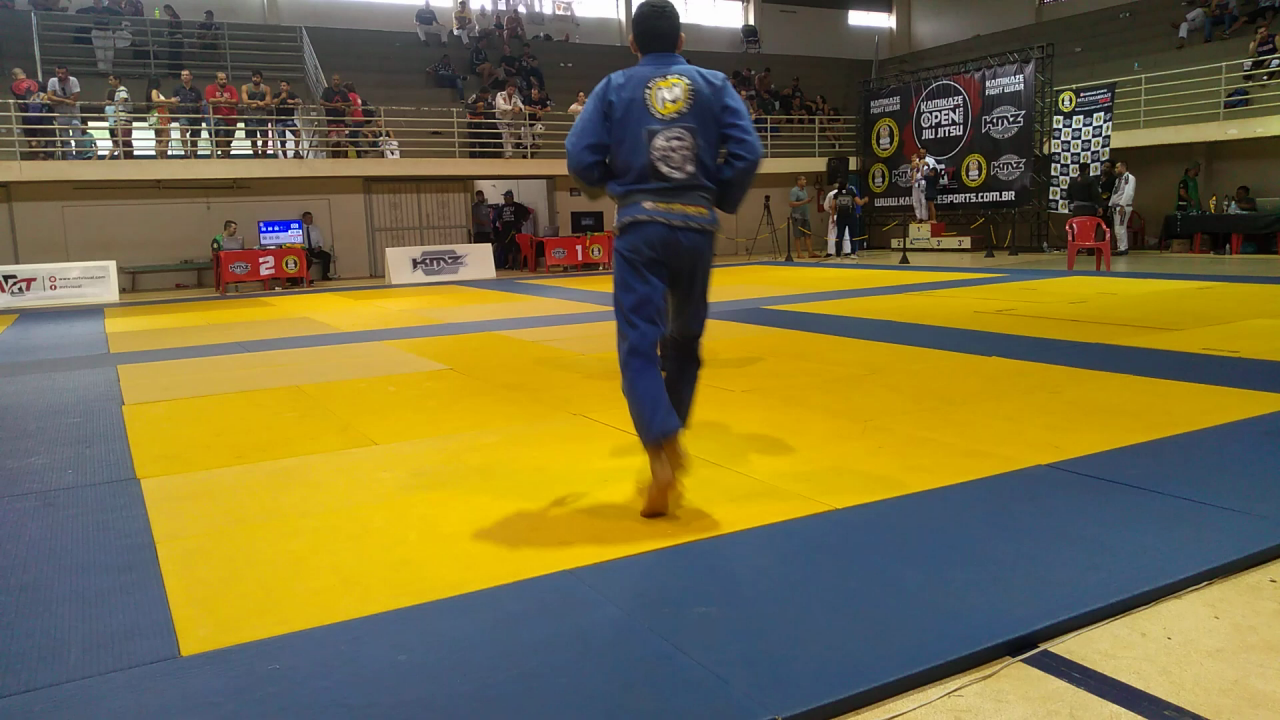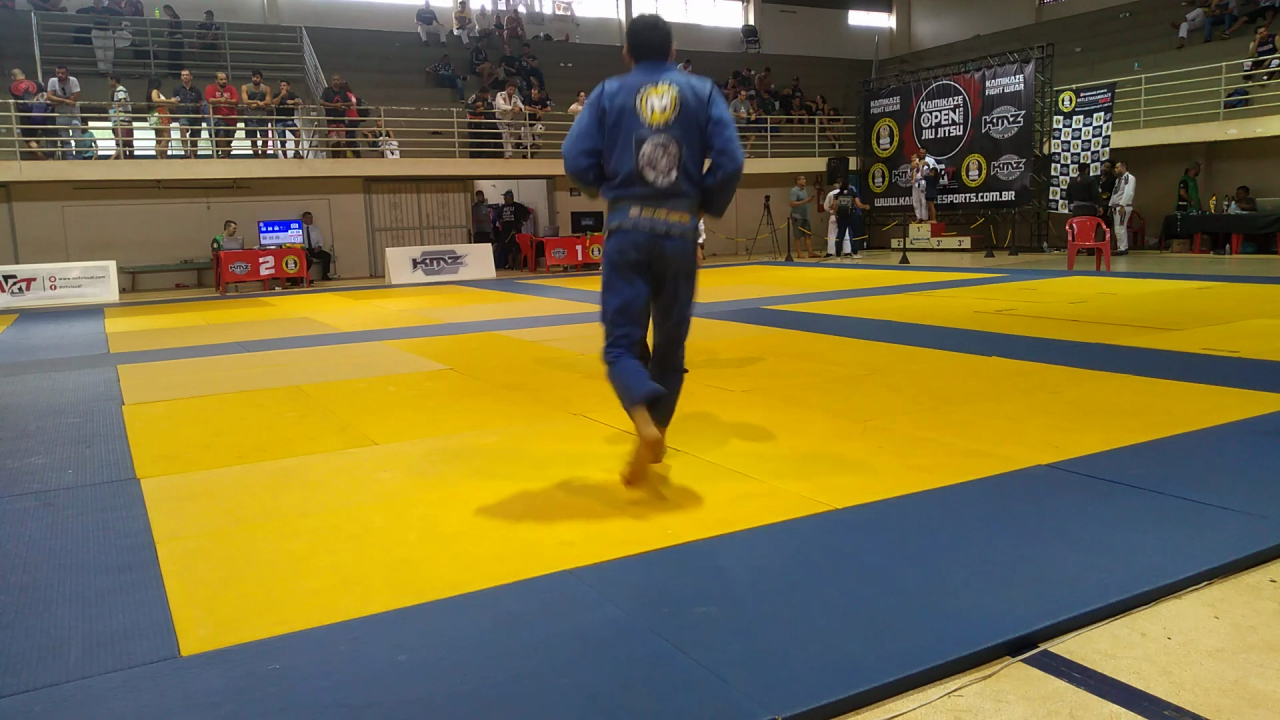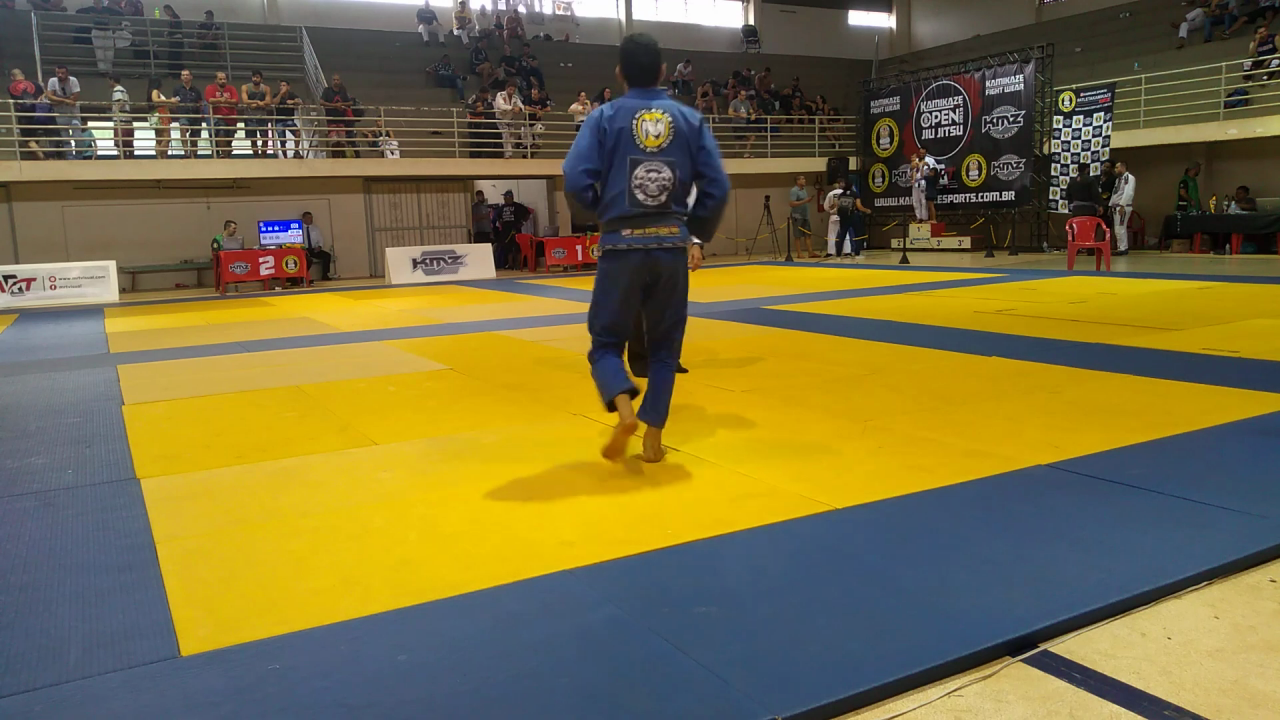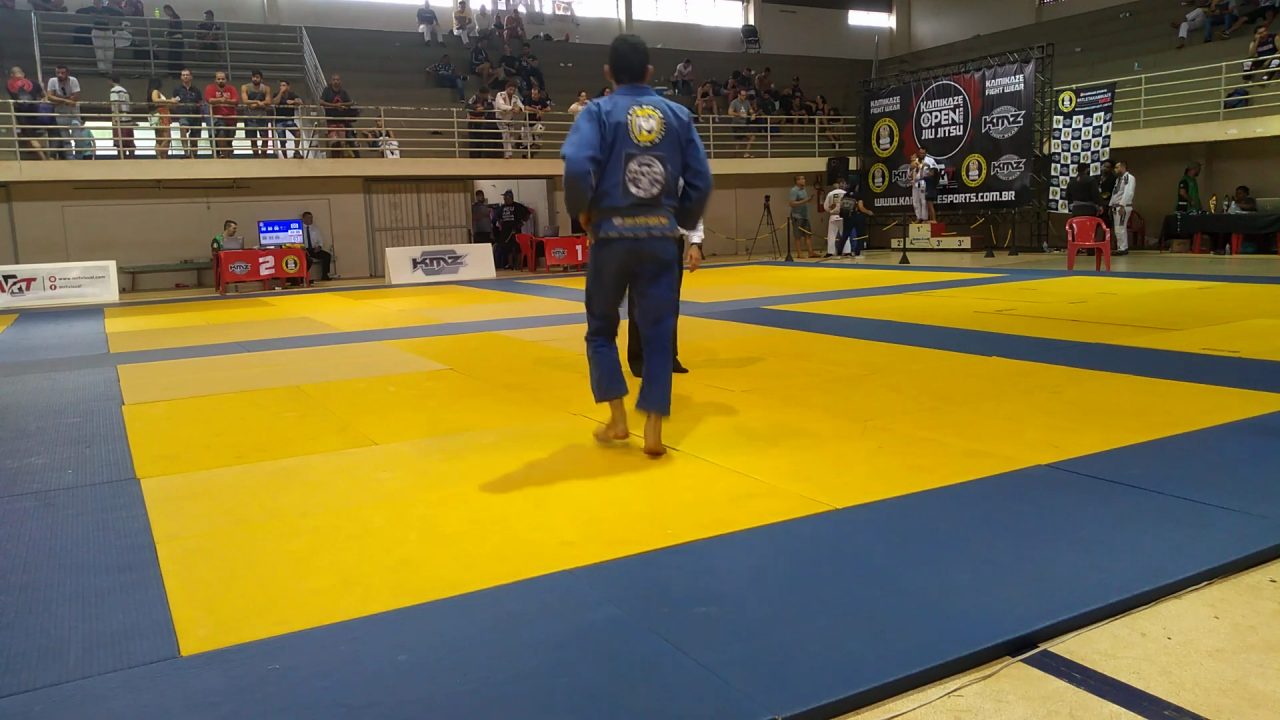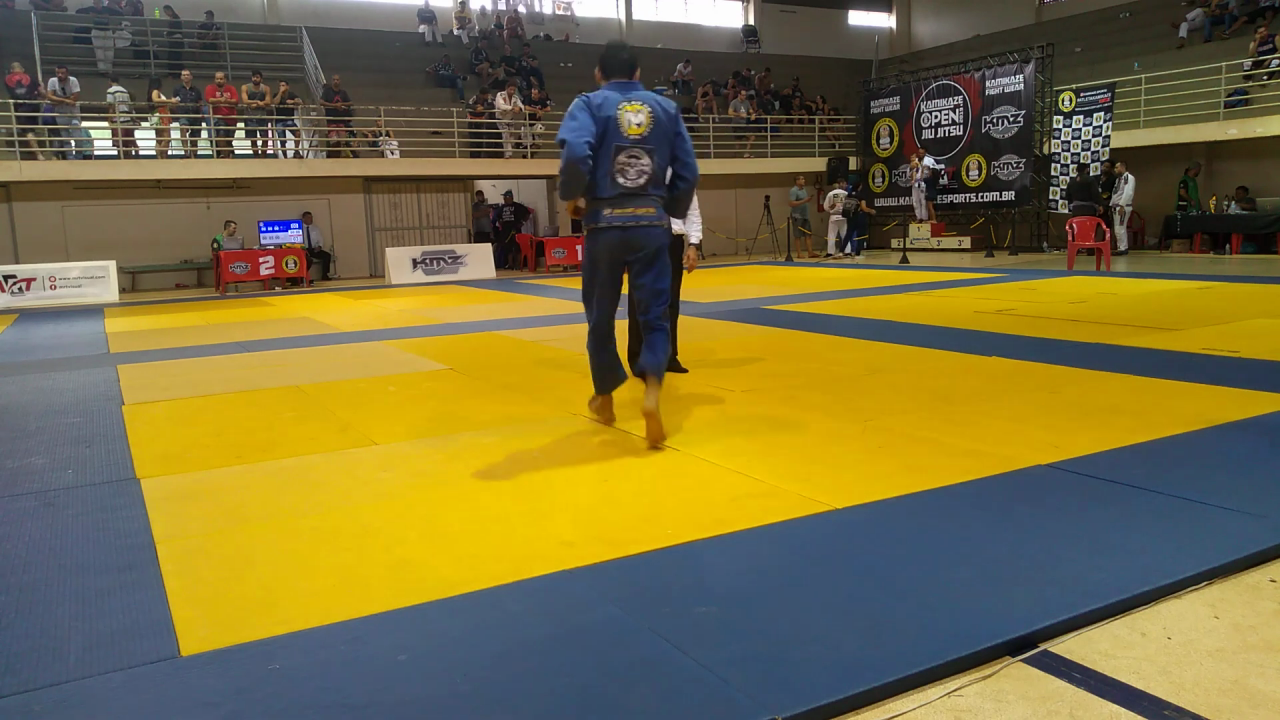
dt=0.1s
person 1, frame 1
left shoulder: (614, 87)
right shoulder: (714, 83)
left elbow: (580, 158)
right elbow: (747, 151)
right wrist: (718, 202)
left hip: (640, 226)
right hip: (694, 227)
left knee: (640, 348)
right knee: (685, 342)
left ankle: (663, 457)
right ankle: (670, 449)
person 1, frame 2
left shoulder: (609, 94)
right shoulder: (702, 91)
left elbow: (576, 161)
right elbow: (730, 160)
right wrist: (704, 206)
left hip: (628, 230)
right hip: (678, 232)
left knee: (622, 342)
right knee: (670, 343)
left ankle: (645, 424)
right ankle: (656, 433)
person 1, frame 3
left shoulder: (604, 117)
right shoulder: (690, 118)
left elbow: (575, 183)
right elbow: (717, 187)
left wrist: (604, 212)
right wrist: (697, 233)
left hip: (622, 246)
right hip: (670, 247)
left knee: (607, 344)
right knee: (663, 347)
left ankle: (624, 410)
right ankle: (653, 435)
person 1, frame 4
left shoulder: (598, 112)
right shoulder: (678, 114)
left elbow: (577, 166)
right elbow: (700, 180)
left wrist: (581, 210)
right wrist: (681, 223)
left hip: (613, 236)
right hip: (660, 237)
left knee: (602, 329)
right knee: (658, 336)
left ankle: (616, 413)
right ankle: (653, 429)
person 1, frame 5
left shoulder: (589, 105)
right shoulder: (666, 108)
left elbow: (575, 151)
right elbow: (688, 171)
left wrist: (571, 195)
right wrist: (672, 211)
left hip: (604, 225)
right hip: (649, 225)
left knee: (601, 319)
right knee: (654, 319)
left ankle: (604, 399)
right ankle: (651, 395)
